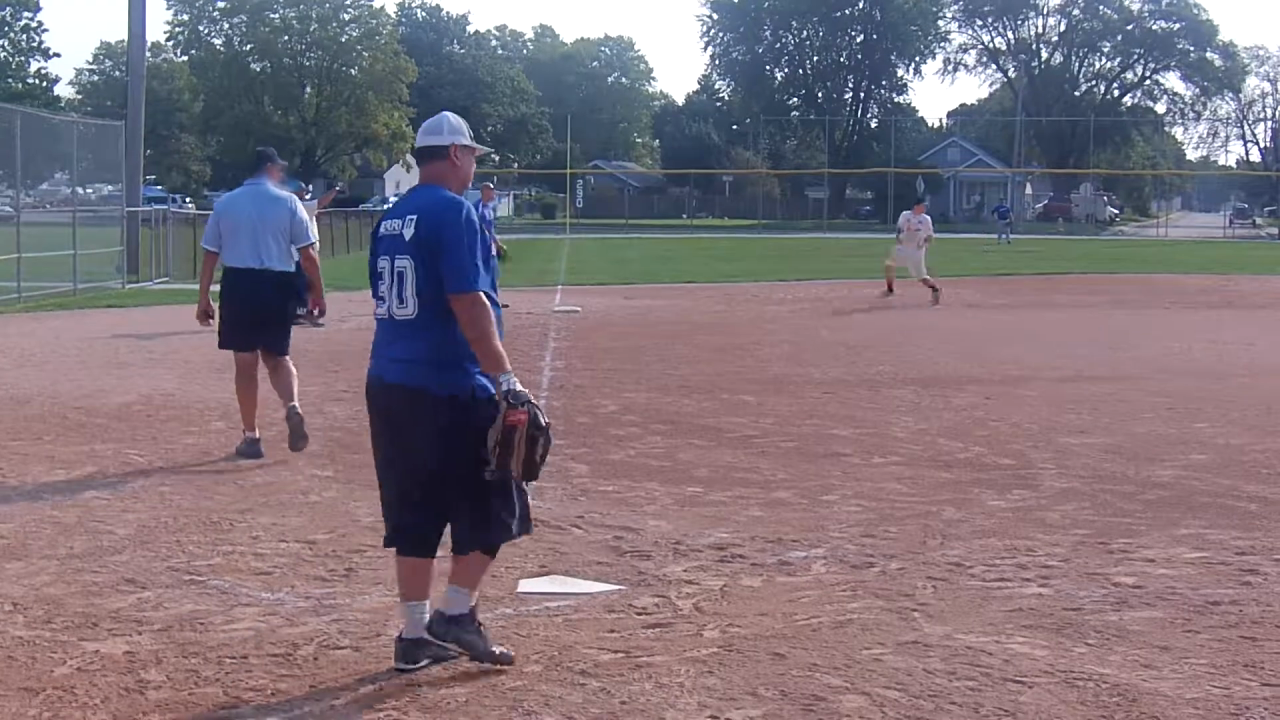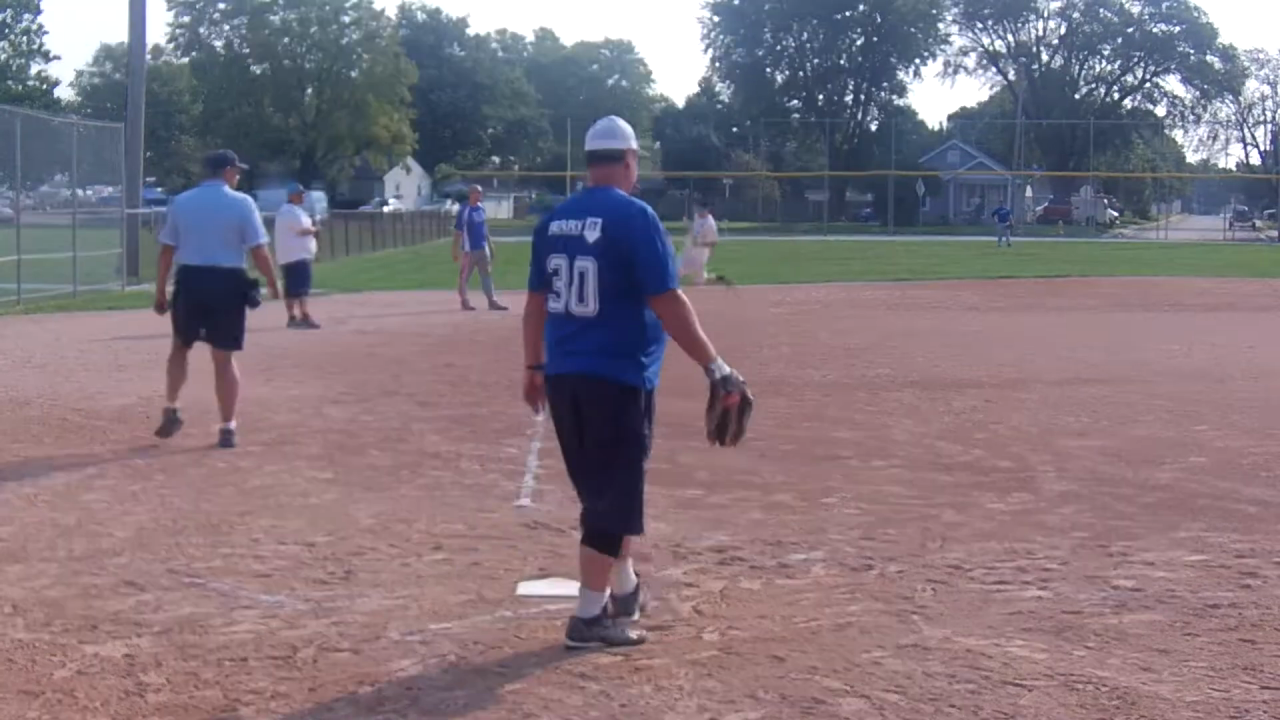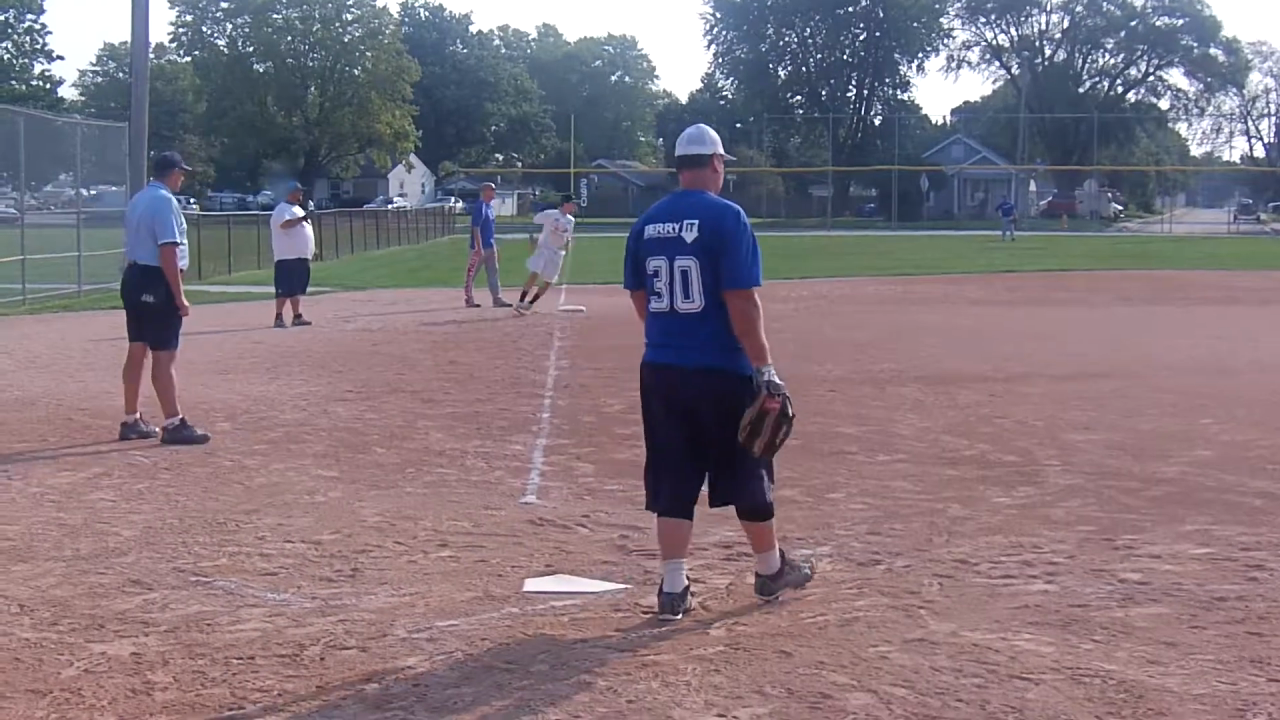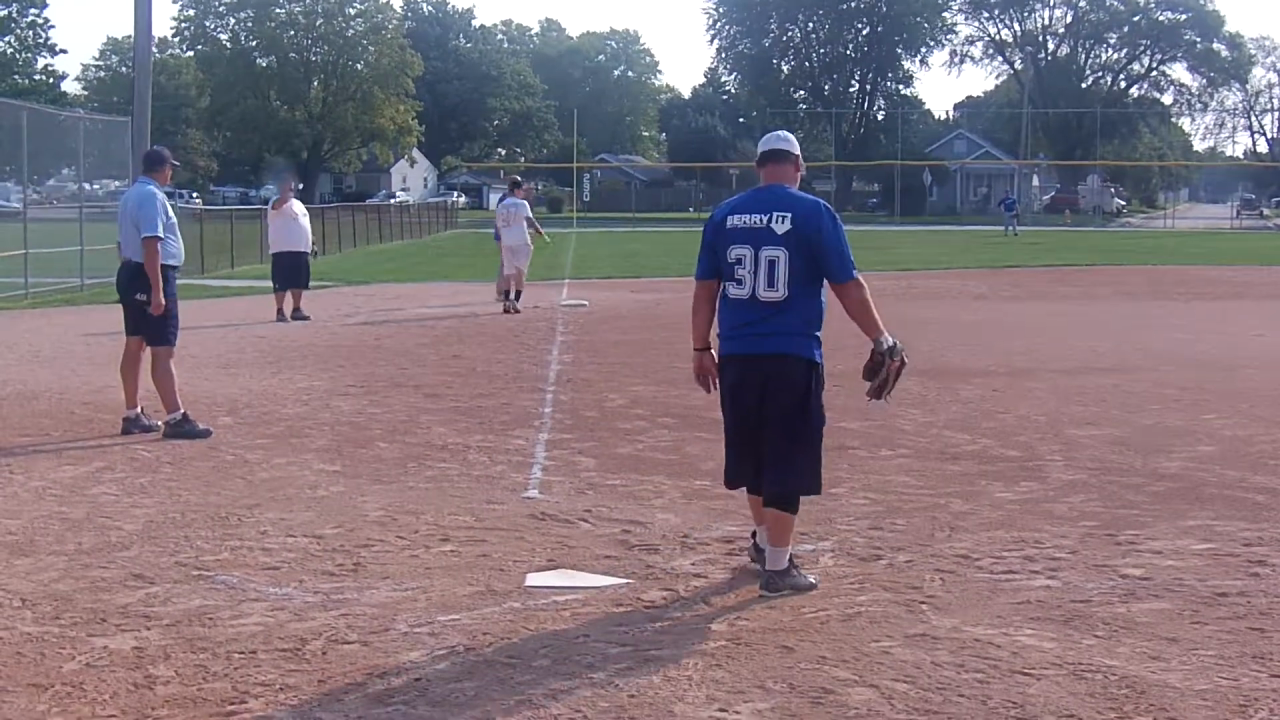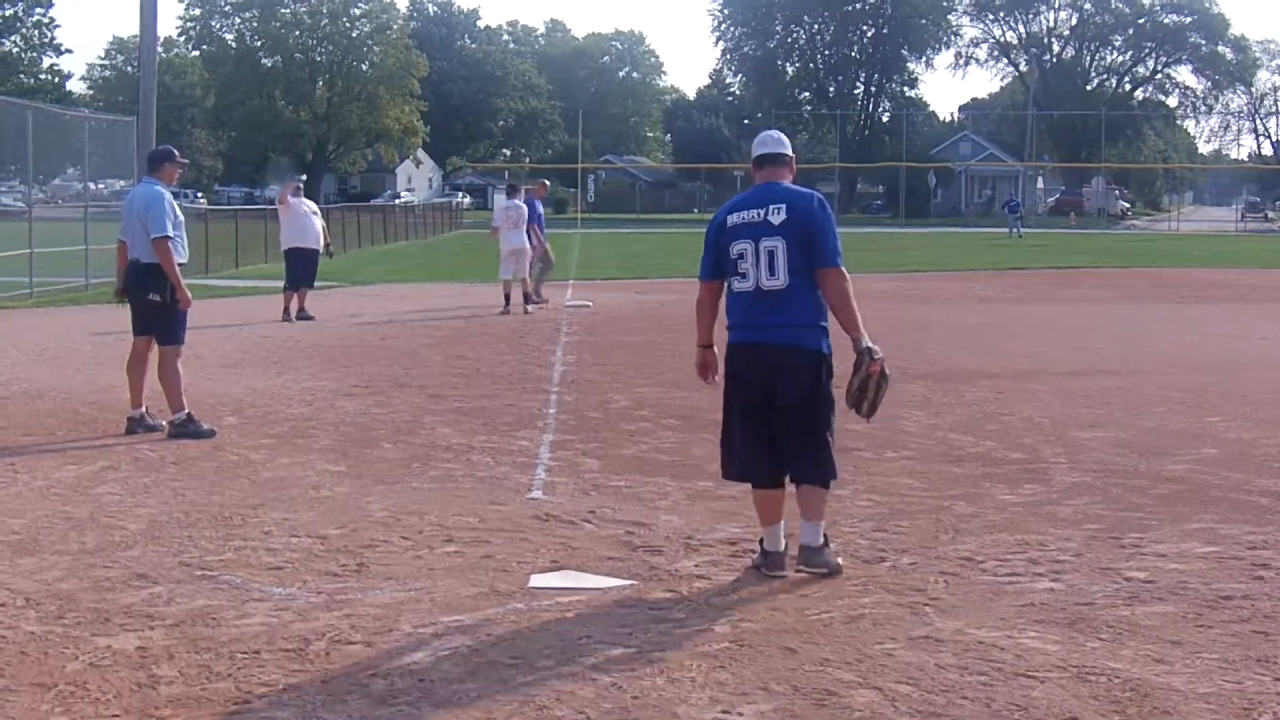
dt=0.7s
person 1, frame 1
left shoulder: (390, 219)
right shoulder: (454, 212)
right elbow: (468, 304)
right wrist: (505, 376)
left hip: (389, 383)
right hip: (450, 387)
left knee: (414, 511)
right knee: (493, 502)
left ankle: (417, 633)
right ankle: (456, 615)
person 1, frame 2
left shoulder: (553, 220)
right shoulder: (634, 216)
left elbow: (536, 302)
right elbow: (667, 303)
left wrist: (534, 367)
right wrist: (715, 366)
left hip: (563, 375)
right hip: (619, 378)
left knee: (602, 486)
right knee: (613, 494)
left ankle: (622, 586)
right ankle: (589, 615)
person 1, frame 3
left shoulder: (646, 223)
right shoulder: (726, 217)
right elbow: (741, 301)
right wrist: (765, 369)
left hip: (661, 370)
right hip: (722, 370)
left knee: (673, 480)
right knee: (746, 472)
left ankle: (673, 587)
right ankle: (770, 570)
person 1, frame 4
left shoulder: (724, 215)
right shoulder: (814, 212)
left elbow: (705, 290)
right elbow: (848, 286)
left wrist: (701, 349)
right wrist: (881, 338)
left hip: (737, 356)
right hip: (793, 356)
left knee: (752, 454)
right knee: (788, 460)
left ankle: (764, 544)
right ankle: (777, 567)
person 1, frame 5
left shoulder: (726, 215)
right shoulder: (809, 204)
left elbow: (708, 290)
right elbow: (832, 277)
left wrist: (704, 346)
right wrist: (859, 339)
left hip: (745, 349)
right hip: (802, 347)
left knee: (761, 452)
right knee: (811, 447)
left ankle: (772, 549)
right ankle: (813, 543)
person 2, frame 1
left shoulder: (226, 203)
right shoulder: (288, 202)
left elbow: (210, 255)
right elbow: (308, 254)
left wrist: (204, 299)
right wrist: (318, 291)
left hip: (238, 286)
right hip: (278, 288)
left knee: (245, 364)
right knee: (278, 359)
left ankle: (251, 437)
right ankle: (292, 408)
person 2, frame 2
left shoulder: (182, 201)
right shoulder: (242, 203)
left elbow: (167, 250)
right elbow: (258, 251)
left wrist: (160, 291)
right wrist: (272, 281)
left hip: (190, 282)
right hip: (228, 284)
left knee: (180, 348)
right knee: (224, 358)
left ankle: (171, 410)
right ankle: (227, 428)
person 2, frame 3
left shoulder: (137, 199)
right shoulder: (165, 201)
right elbow: (168, 253)
right wrist: (179, 295)
left hip: (133, 279)
right hip: (157, 283)
left knee: (137, 352)
right knee: (164, 357)
left ankle: (131, 421)
right ankle: (173, 424)
person 2, frame 4
left shoulder: (130, 195)
right shoulder: (152, 196)
right elbow: (151, 246)
right wrist: (157, 290)
left hip: (129, 275)
right hip: (151, 279)
left knee: (134, 346)
right knee: (163, 351)
left ankle: (133, 416)
right ankle: (176, 419)
person 2, frame 5
left shoulder: (134, 196)
right shoulder: (159, 196)
left elbow: (123, 244)
right elbow: (161, 246)
left wrist: (122, 281)
right wrist: (180, 287)
left hip: (137, 275)
right hip: (159, 278)
left knee: (141, 346)
right knee: (171, 351)
left ankle: (137, 415)
right ankle: (181, 419)
